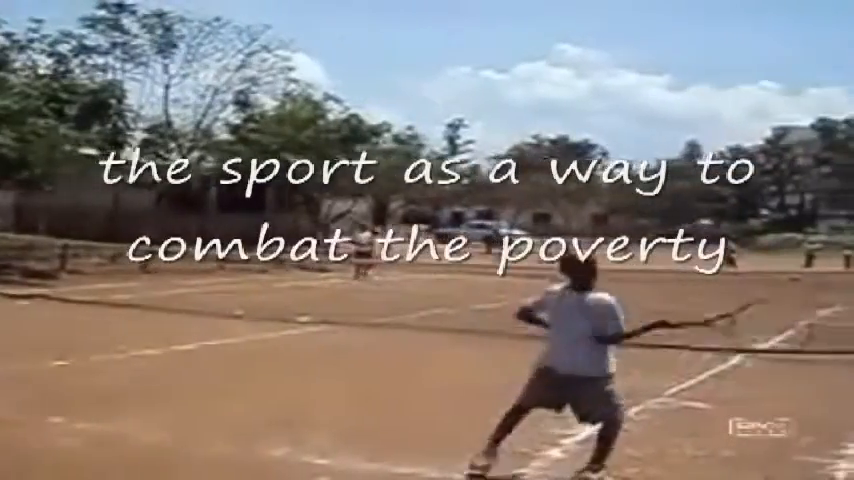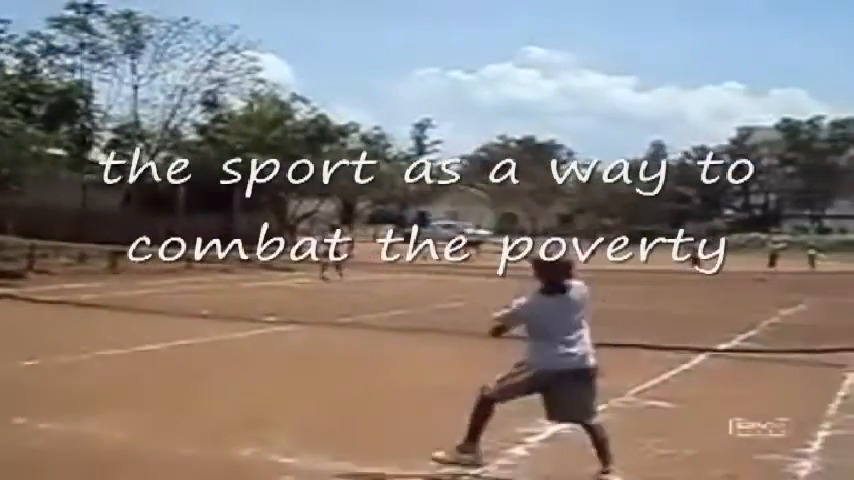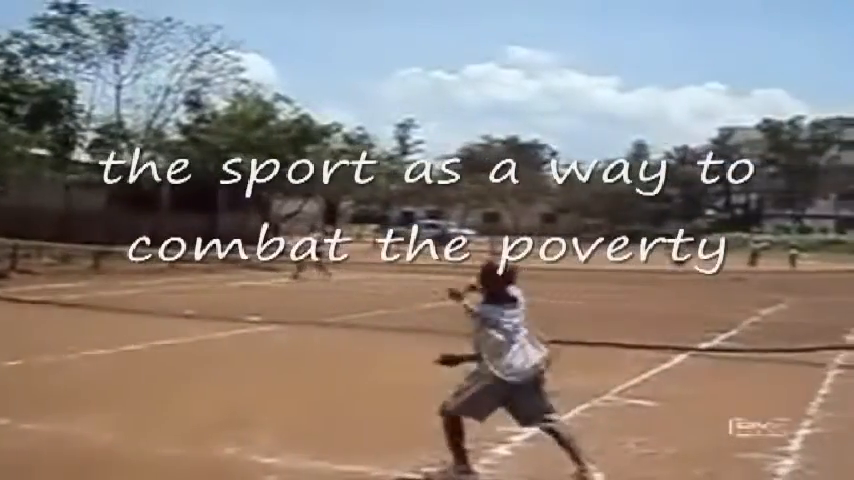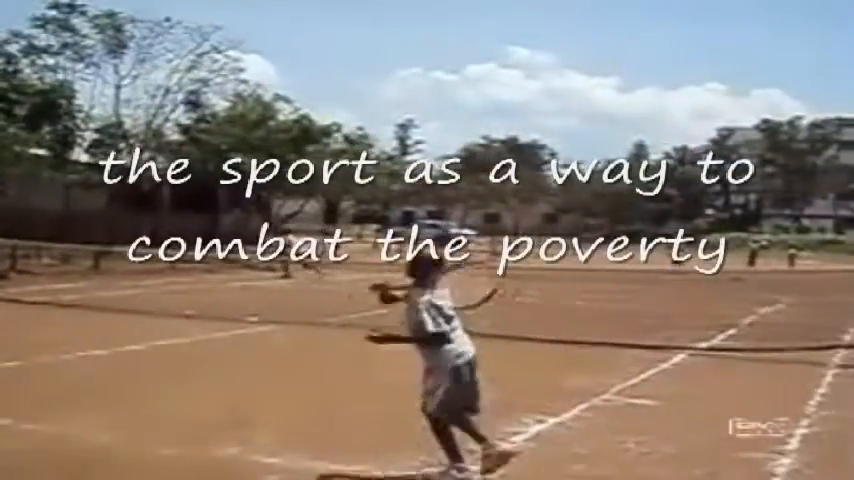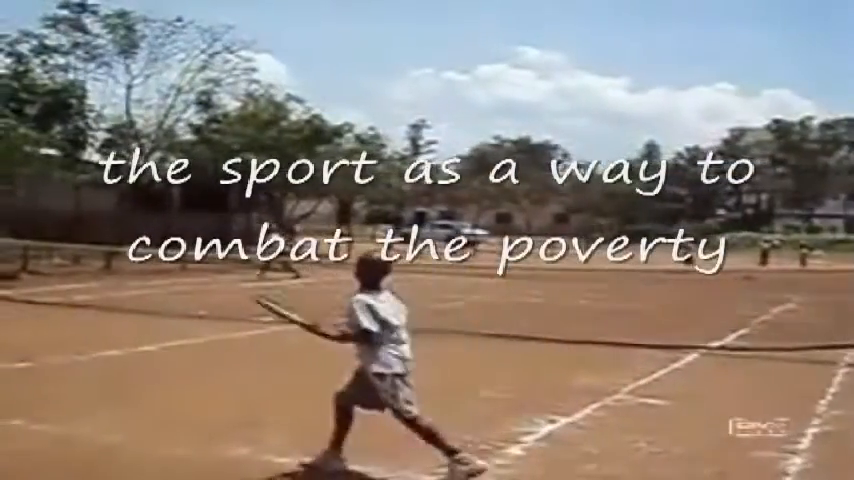
dt=0.3s
person 1, frame 1
left shoulder: (554, 294)
right shoulder: (604, 303)
left elbow: (523, 314)
right elbow: (612, 339)
right wrist: (649, 327)
left hip: (552, 366)
right hip: (591, 371)
left knee: (522, 406)
right knee: (613, 420)
left ankle: (488, 453)
person 1, frame 2
left shoulder: (527, 305)
right shoulder: (580, 290)
left elbow: (497, 330)
left wrist: (511, 317)
left hip: (541, 366)
right hip: (580, 366)
left knee: (487, 396)
right knee: (589, 420)
left ankle: (468, 449)
person 1, frame 3
left shoulder: (486, 316)
right shoulder: (514, 295)
left elbow: (493, 353)
left wrist: (455, 359)
right wrist: (472, 290)
left hip: (503, 373)
right hip: (530, 369)
left knee: (449, 412)
right knee: (548, 422)
person 1, frame 4
left shoulder: (424, 302)
right shoulder: (434, 285)
left elbow: (438, 337)
left wrist: (390, 338)
right wrist: (387, 291)
left hip: (449, 361)
right hip: (460, 356)
left knee: (435, 412)
right knee: (451, 411)
right ankle: (490, 446)
person 1, frame 5
left shoulder: (360, 302)
right shoulder: (388, 298)
left elbow: (366, 337)
right elbow: (389, 329)
left wrist: (329, 334)
left hip: (384, 366)
right hip: (378, 365)
left knee: (409, 416)
right knee: (343, 400)
left ankle: (460, 459)
right ankle: (333, 455)
